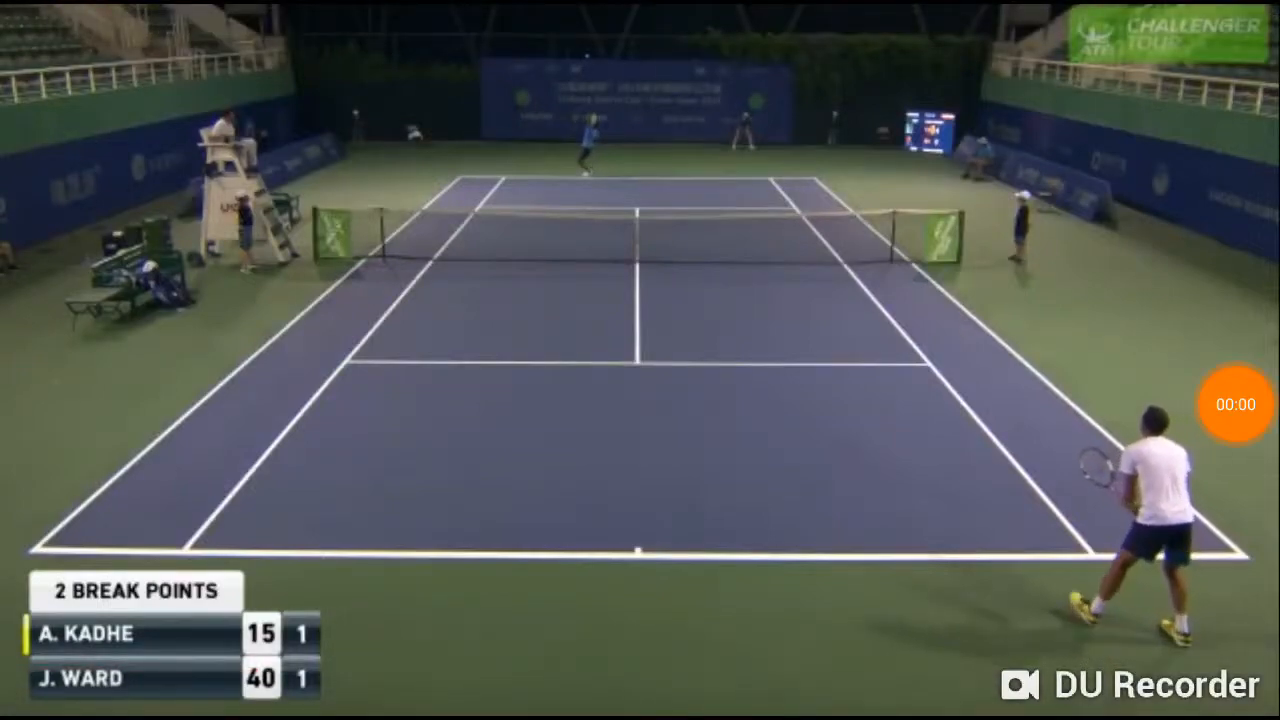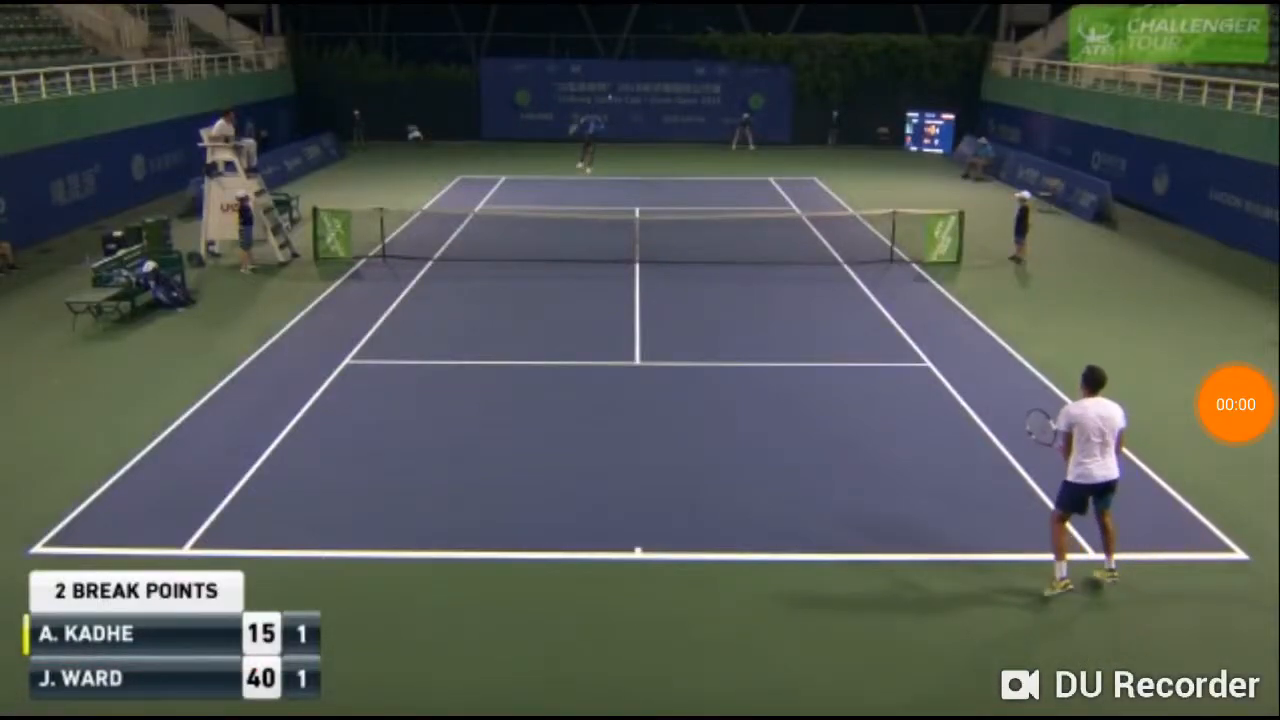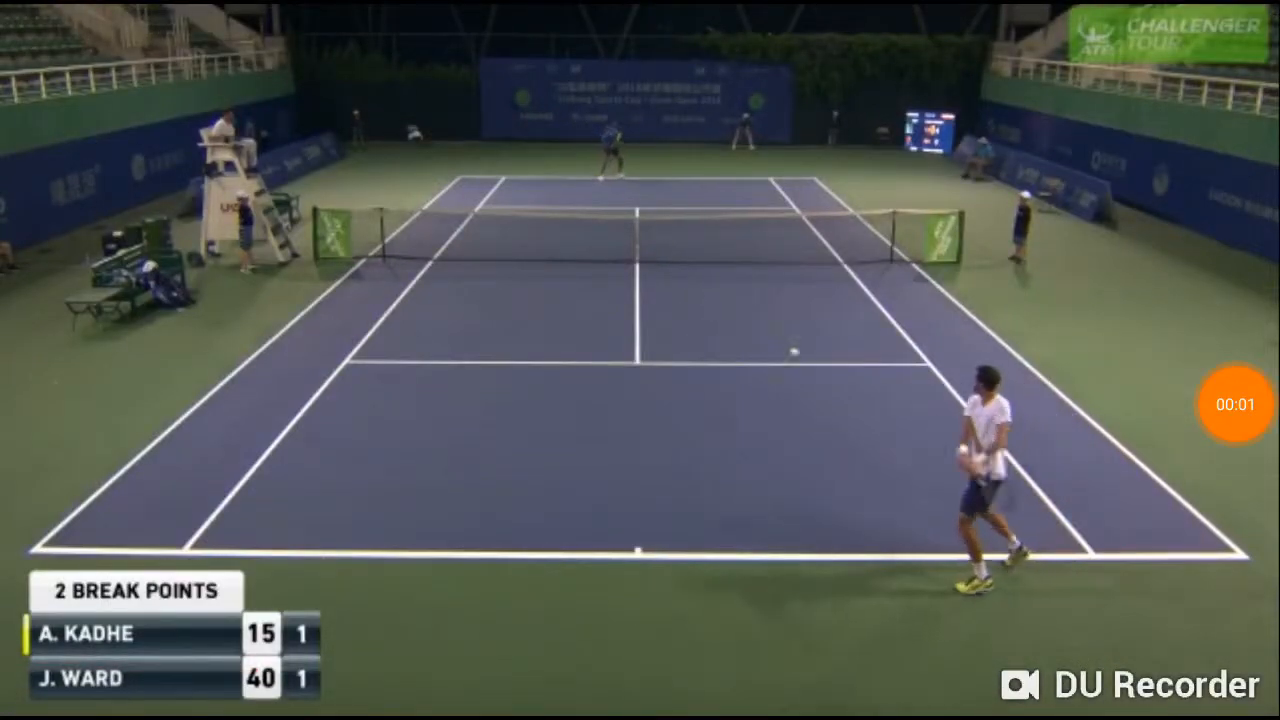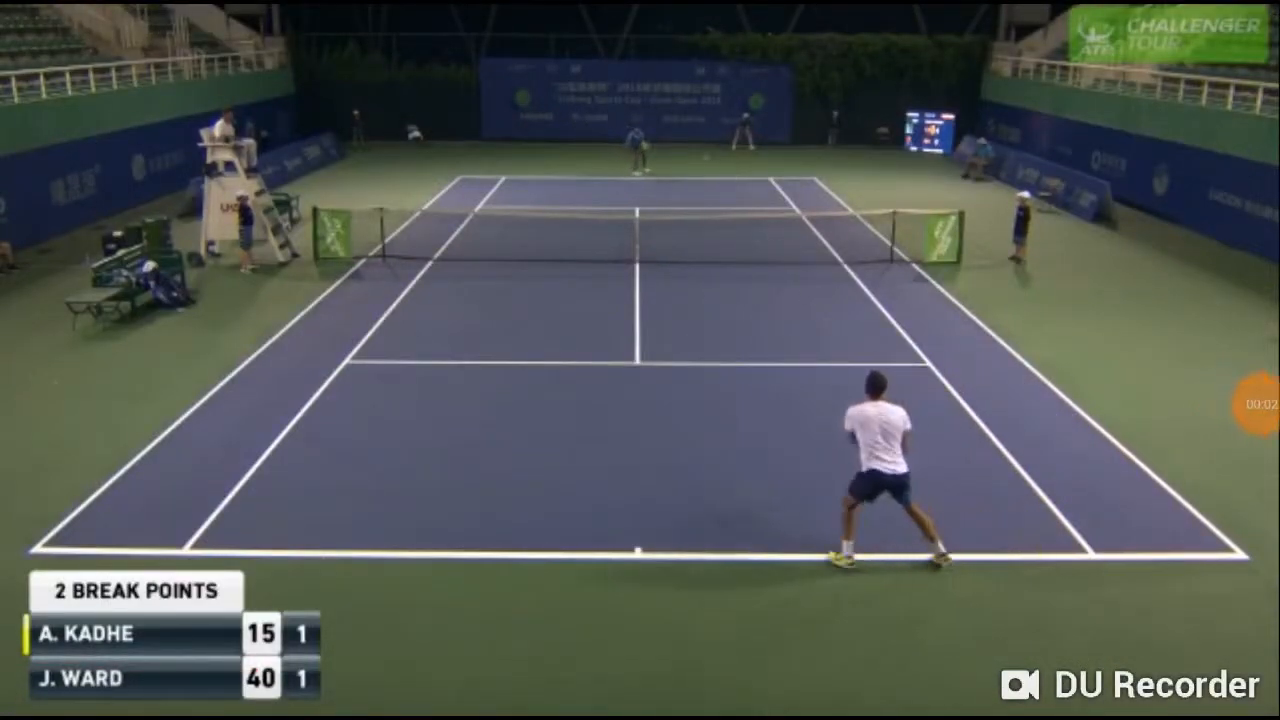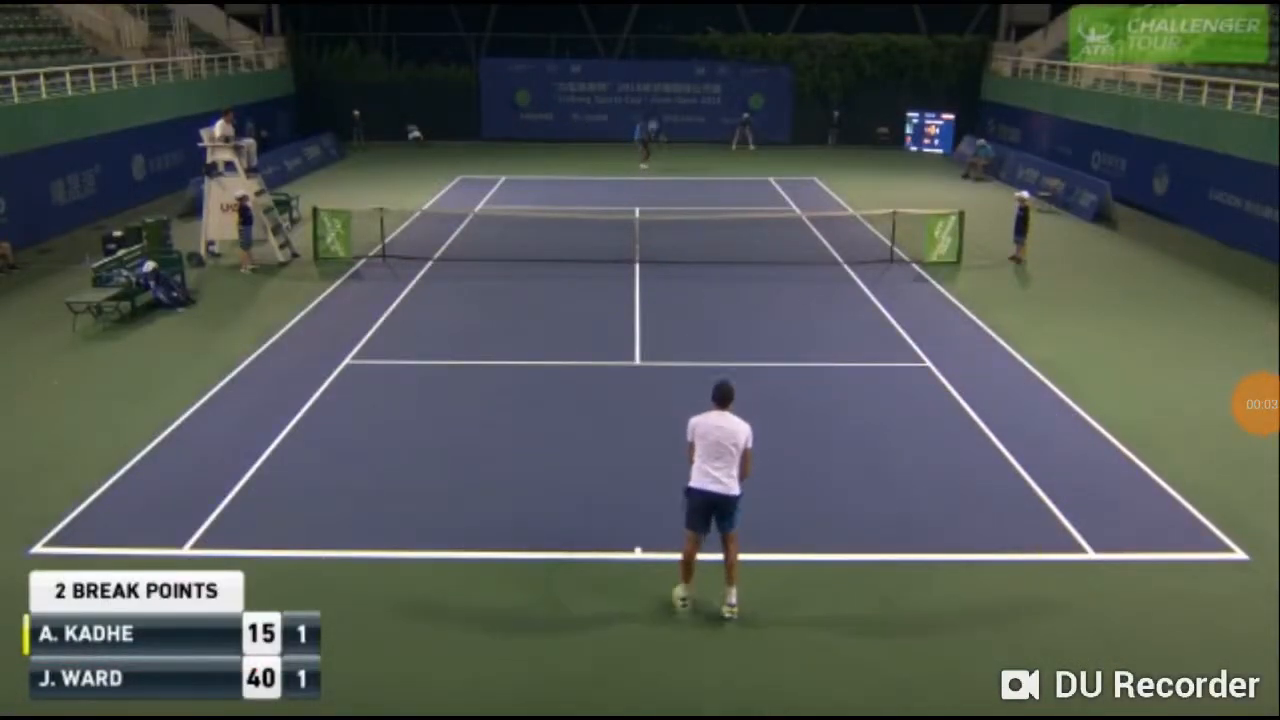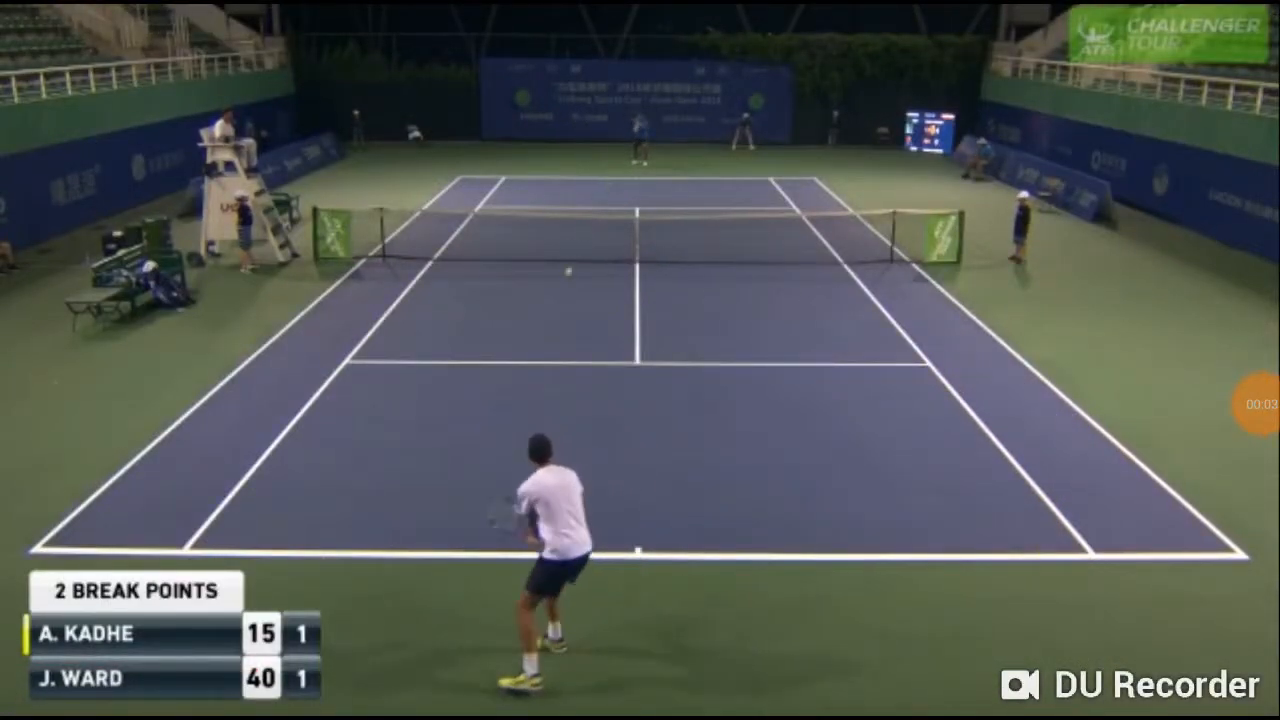
dt=0.7s
person 1, frame 1
left shoulder: (1133, 451)
right shoulder: (1180, 451)
left elbow: (1128, 496)
left wrist: (1134, 506)
left hip: (1153, 520)
right hip: (1184, 519)
left knee: (1121, 563)
right knee: (1173, 570)
left ankle: (1094, 611)
right ankle: (1182, 630)
person 1, frame 2
left shoulder: (1071, 411)
right shoulder: (1116, 410)
left elbow: (1065, 450)
right elbow: (1117, 448)
left hip: (1081, 477)
right hip: (1110, 475)
left knee: (1058, 520)
right knee: (1103, 518)
left ankle: (1061, 579)
right ankle: (1110, 569)
person 1, frame 3
left shoulder: (1001, 406)
right shoulder: (973, 402)
left elbow: (1001, 440)
right elbow: (968, 432)
left wrist: (983, 459)
right wrist: (964, 452)
left hip: (988, 474)
right hip: (977, 470)
left knee: (965, 522)
right knee: (985, 511)
left ankle: (983, 578)
right ankle: (1017, 548)
person 1, frame 4
left shoulder: (854, 413)
right shoulder: (899, 413)
right elbow: (905, 448)
left hip: (872, 472)
right hip: (899, 471)
left knee: (848, 506)
right knee: (911, 509)
left ankle: (846, 555)
right ankle: (940, 552)
person 1, frame 5
left shoulder: (696, 422)
right shoulder: (743, 427)
left elbow: (692, 457)
right elbow: (745, 471)
left hip: (699, 489)
right hip: (729, 492)
left knee: (692, 543)
right knee: (729, 543)
left ankle: (683, 594)
right ankle: (731, 602)
person 1, frame 6
left shoulder: (527, 489)
right shoulder: (571, 476)
left elbow: (532, 528)
left wrist: (537, 540)
left hip: (559, 555)
right hip: (583, 549)
left knee: (525, 606)
right knee: (550, 587)
left ankle: (530, 675)
right ankle: (555, 637)
